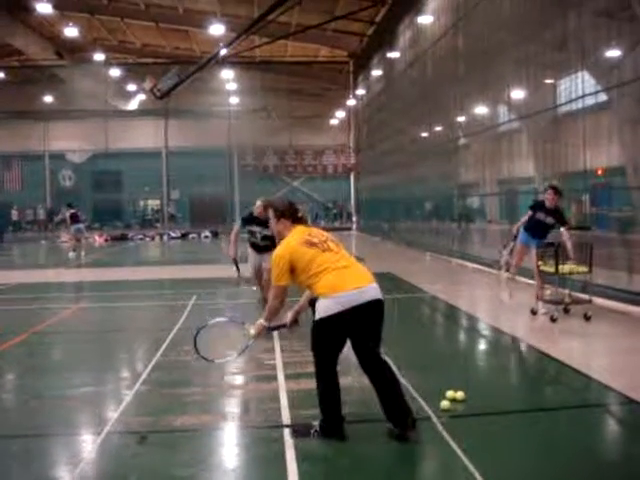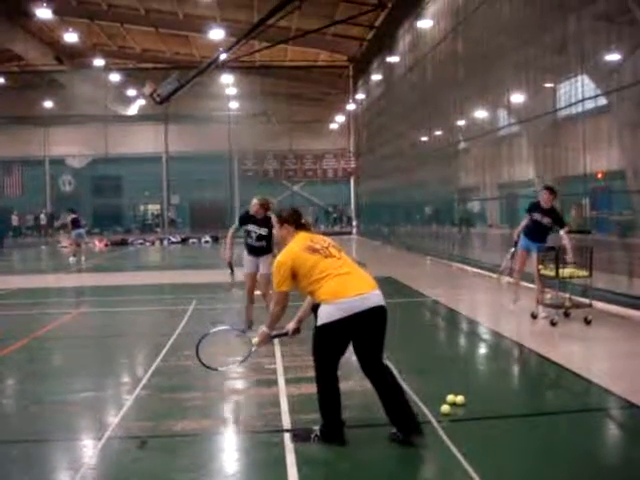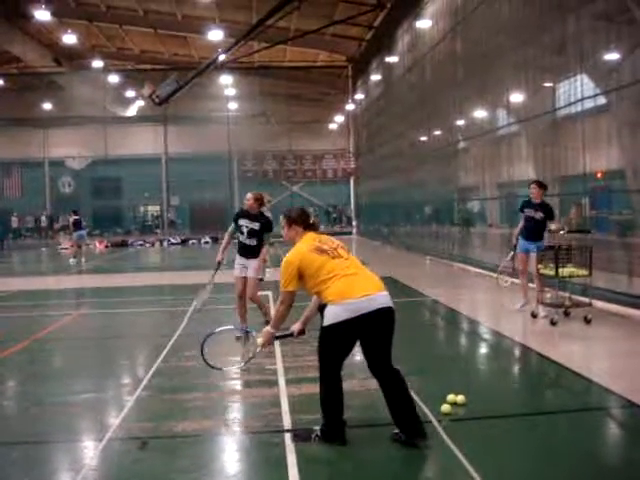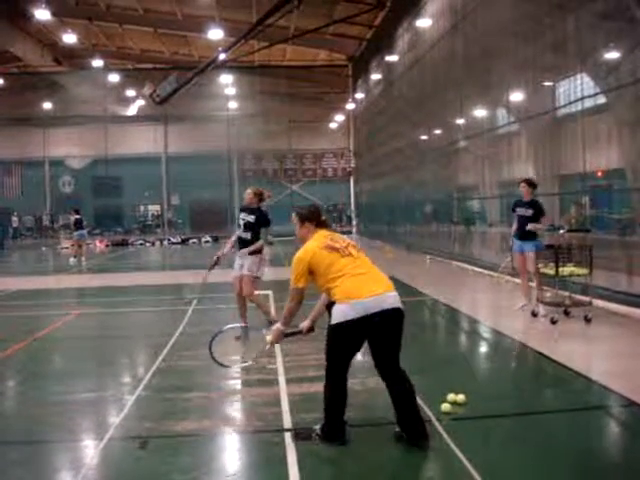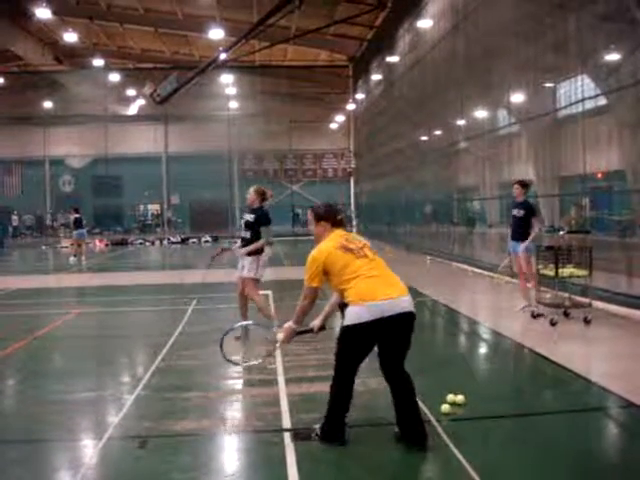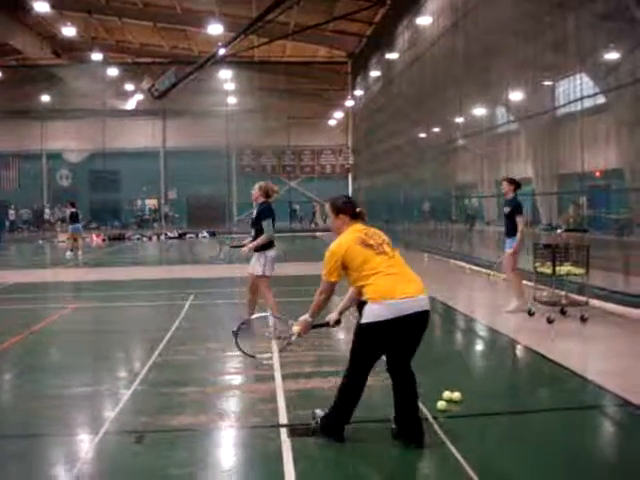
dt=0.2s
person 1, frame 1
left shoulder: (284, 251)
right shoulder: (318, 234)
left elbow: (277, 299)
left wrist: (264, 323)
right wrist: (296, 312)
left hip: (336, 303)
right hip: (370, 295)
left knee: (325, 366)
right knee: (372, 360)
left ankle: (331, 427)
right ankle: (403, 423)
person 1, frame 2
left shoulder: (286, 257)
right shoulder: (321, 241)
left elbow: (279, 305)
left wrist: (266, 331)
right wrist: (297, 321)
left hip: (339, 310)
right hip: (373, 301)
left knee: (325, 371)
right knee: (375, 366)
left ankle: (331, 432)
right ankle: (408, 428)
person 1, frame 3
left shoulder: (294, 257)
right shoulder: (329, 242)
left elbow: (285, 304)
left wrist: (271, 330)
right wrist: (303, 322)
left hip: (345, 311)
right hip: (381, 303)
left knee: (329, 372)
right knee: (384, 369)
left ankle: (332, 431)
right ankle: (412, 431)
person 1, frame 4
left shoulder: (305, 254)
right shoulder: (342, 240)
left elbow: (295, 300)
left wrist: (280, 327)
right wrist: (311, 320)
left hip: (354, 310)
right hip: (389, 303)
left knee: (336, 372)
right knee: (391, 369)
left ankle: (332, 431)
right ankle: (415, 432)
person 1, frame 5
left shoulder: (320, 253)
right shoulder: (356, 240)
left elbow: (308, 299)
left wrist: (292, 326)
right wrist: (323, 318)
left hip: (367, 312)
right hip: (402, 306)
left knee: (344, 373)
right knee: (395, 370)
left ankle: (332, 431)
right ankle: (414, 433)
person 1, frame 6
left shoulder: (339, 247)
right shoulder: (376, 234)
left elbow: (324, 293)
left wrist: (308, 318)
right wrist: (339, 311)
left hip: (385, 310)
right hip: (419, 304)
left knee: (357, 370)
right knee: (401, 368)
left ankle: (332, 426)
right ankle: (411, 431)
person 2, frame 1
right shoulder: (248, 217)
right elbow: (236, 231)
right wrist: (233, 248)
left hip: (269, 253)
right hip: (254, 251)
left knee: (266, 283)
right knee: (258, 280)
right ankle: (264, 297)
person 2, frame 2
left shoulder: (270, 224)
right shoulder: (245, 217)
right elbow: (233, 230)
left wrist: (273, 262)
right wrist: (229, 251)
left hip: (265, 257)
right hip: (249, 255)
left knee: (264, 291)
right knee: (249, 290)
right ankle: (249, 321)
person 2, frame 3
left shoulder: (265, 221)
right shoulder: (240, 214)
left elbow: (266, 244)
right elbow: (230, 233)
left wrist: (261, 260)
right wrist: (221, 252)
left hip: (255, 260)
right hip: (240, 258)
left knee: (251, 295)
right knee: (239, 294)
left ankle: (268, 317)
right ankle: (243, 326)
person 2, frame 4
left shoulder: (262, 216)
right shoulder: (242, 211)
left elbow: (263, 240)
left wrist: (249, 250)
right wrist: (226, 249)
left hip: (253, 257)
right hip: (240, 257)
left knee: (248, 293)
right knee: (238, 292)
left ankle: (270, 319)
right ankle: (244, 325)
person 2, frame 5
left shoulder: (262, 214)
right shoulder: (249, 211)
left elbow: (265, 240)
left wrist: (247, 249)
right wrist: (236, 248)
left hip: (255, 257)
right hip: (246, 257)
left knee: (251, 294)
right knee: (241, 293)
person 2, frame 6
left shoulder: (263, 209)
right shoulder: (266, 208)
left elbow: (268, 235)
left wrist: (250, 246)
right wrist: (249, 241)
left hip: (265, 253)
right hip: (262, 253)
left knee: (265, 290)
right knee: (251, 288)
person 3, frame 1
left shoulder: (559, 215)
right shoulder: (538, 204)
left elbow: (565, 235)
left wrist: (571, 254)
right wrist: (517, 226)
left hip: (539, 240)
right hip: (525, 234)
left knee: (537, 270)
right knee: (515, 263)
left ankle: (539, 300)
person 3, frame 2
left shoulder: (555, 215)
right shoulder: (534, 206)
left elbow: (564, 233)
left wrist: (569, 253)
right wrist: (517, 231)
left hip: (540, 244)
right hip: (525, 238)
left knee: (538, 274)
right knee: (518, 269)
left ankle: (540, 304)
right ankle: (515, 295)
person 3, frame 3
left shoulder: (547, 208)
right shoulder: (525, 204)
left elbow: (551, 225)
left wrist: (553, 227)
right wrist: (515, 235)
left hip: (536, 243)
right hip: (523, 240)
left knee: (536, 274)
right knee: (521, 271)
left ankle: (540, 302)
right ankle: (525, 299)
person 3, frame 4
left shoulder: (537, 205)
right shoulder: (516, 204)
left elbow: (544, 224)
left wrist: (536, 226)
right wrist: (511, 237)
left hip: (531, 242)
right hip: (518, 241)
left knee: (534, 272)
right knee: (521, 272)
left ankle: (539, 302)
right ankle: (527, 300)
person 3, frame 5
left shoulder: (529, 206)
right shoulder: (514, 204)
left elbow: (536, 227)
left wrist: (528, 242)
right wrist: (509, 239)
left hip: (524, 243)
right hip: (513, 242)
left knee: (527, 273)
right knee: (519, 274)
right ankle: (527, 301)
person 3, frame 6
left shoulder: (515, 203)
right shoulder: (507, 202)
left elbow: (521, 225)
left wrist: (516, 243)
left hip: (514, 240)
right hip: (509, 239)
left knee: (508, 270)
right knee: (512, 270)
left ankle: (519, 301)
right ankle: (519, 299)
